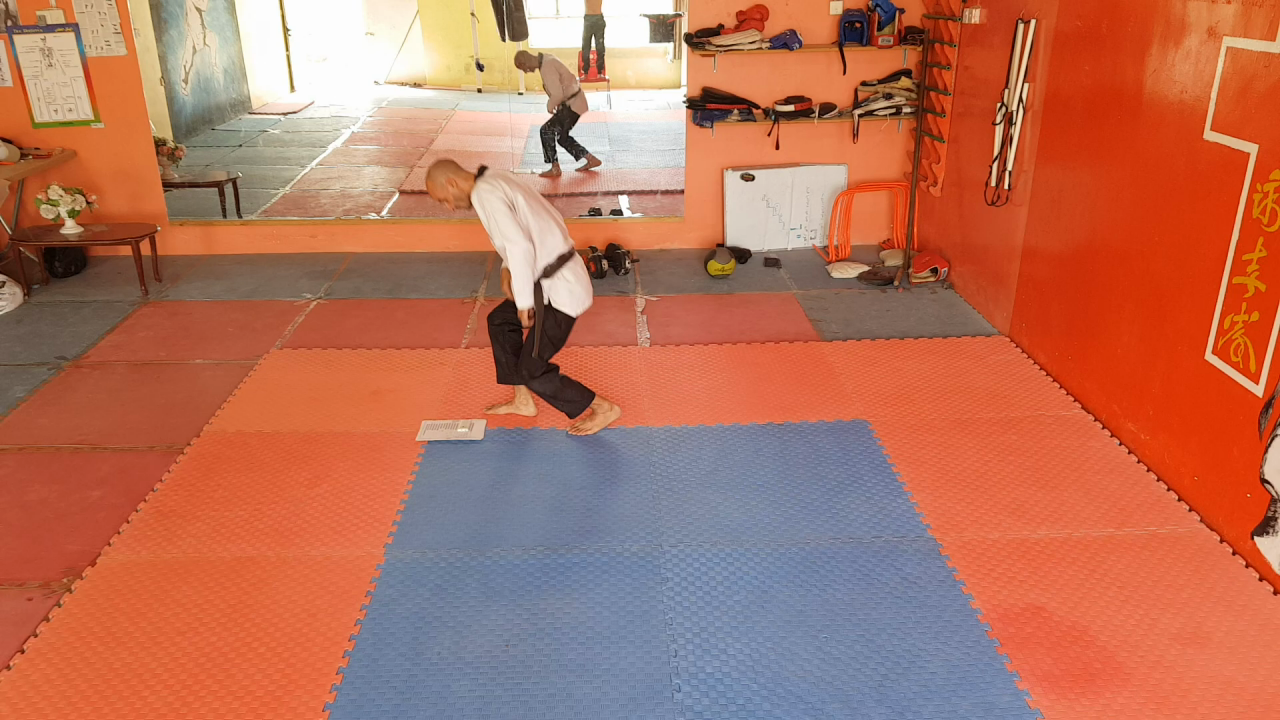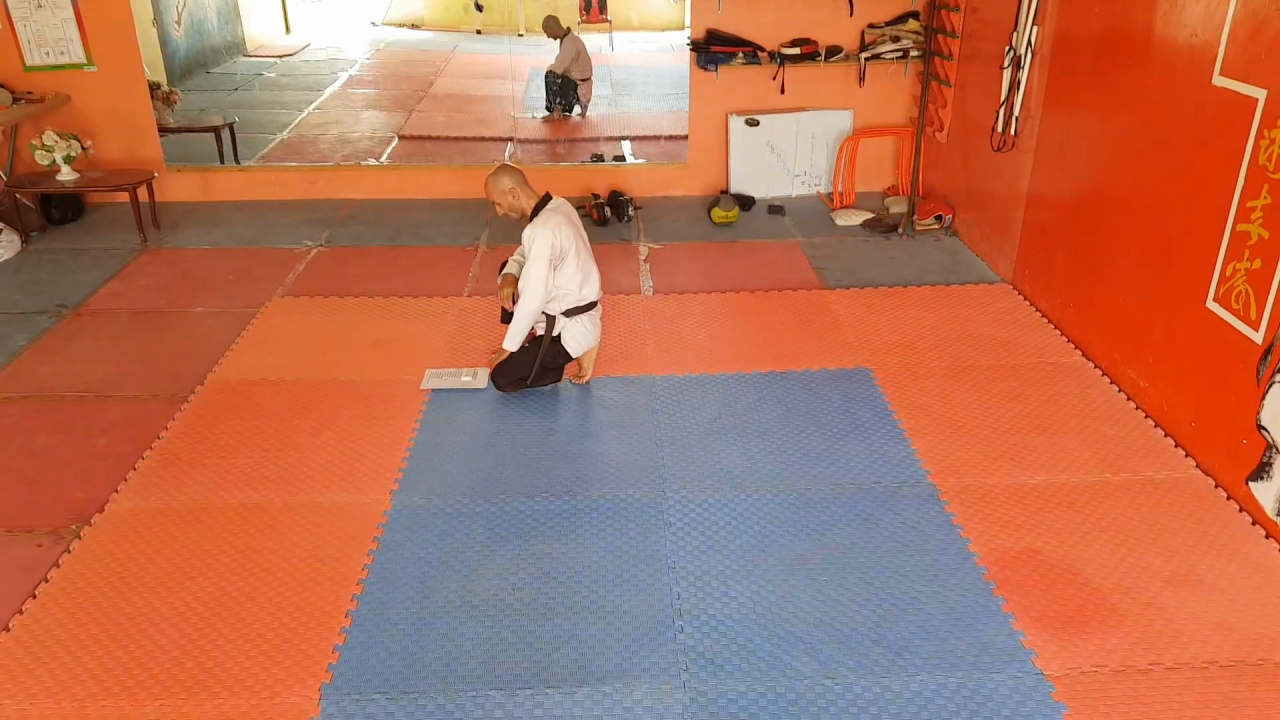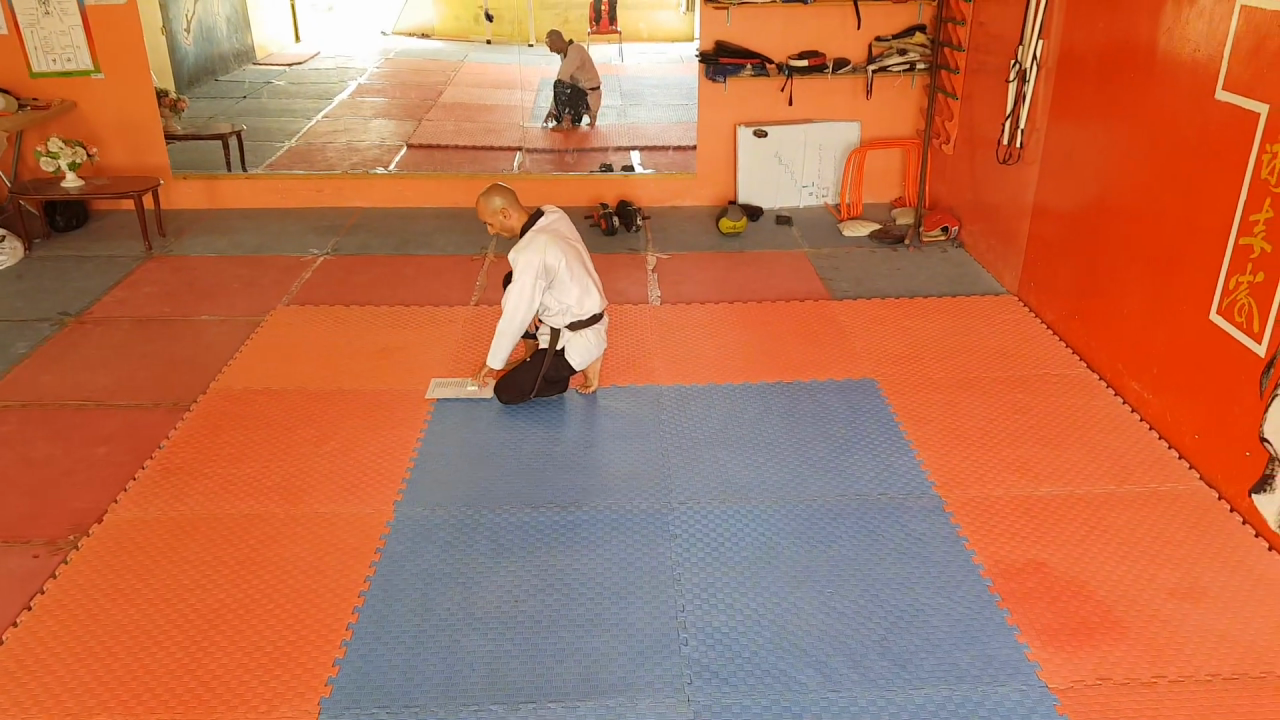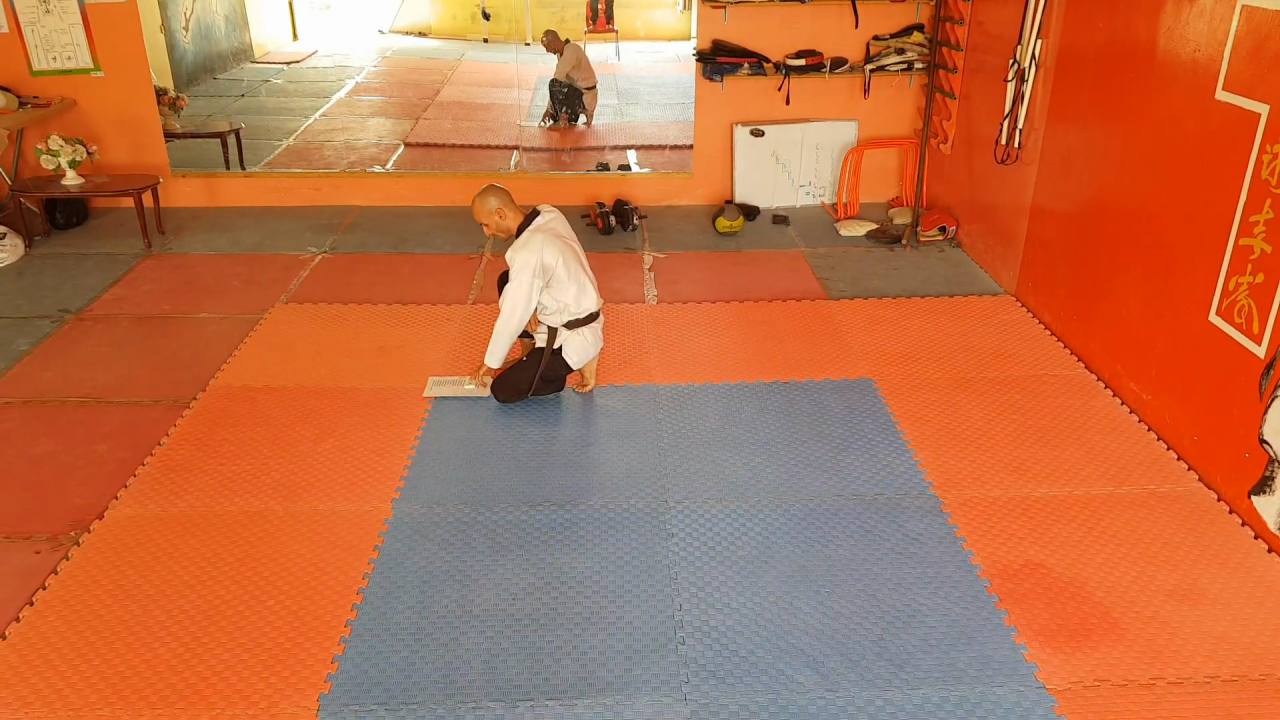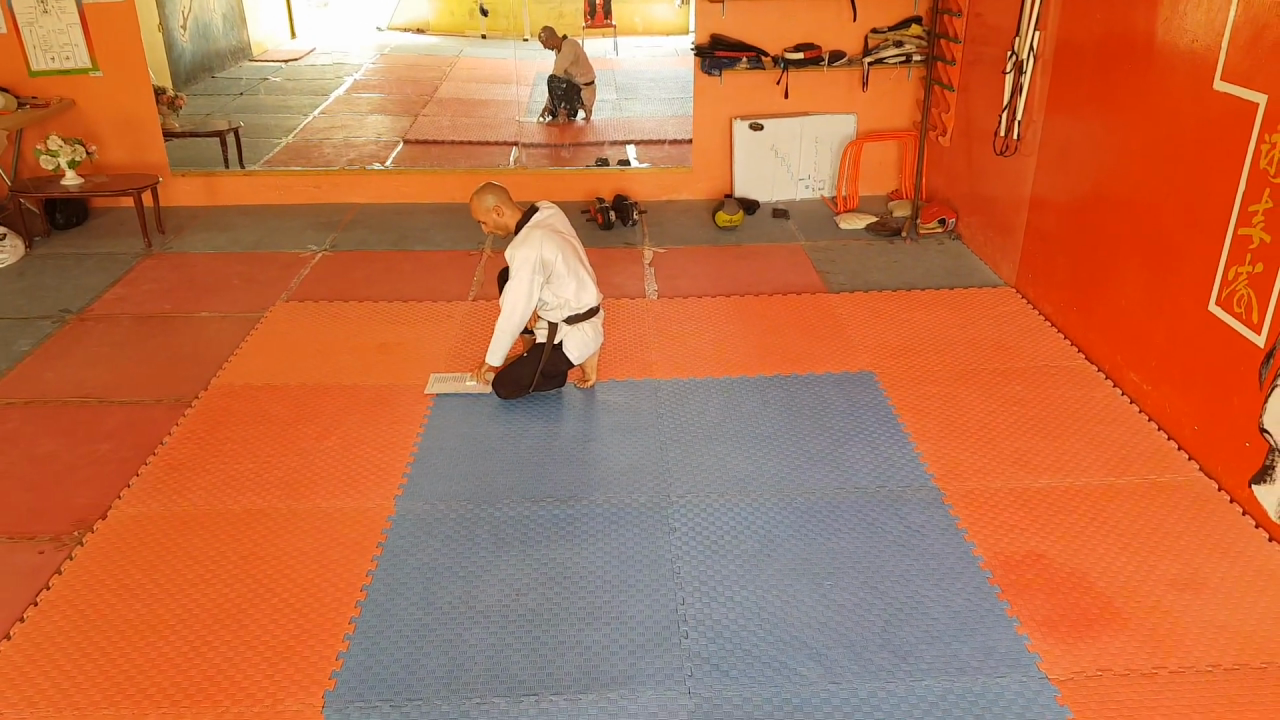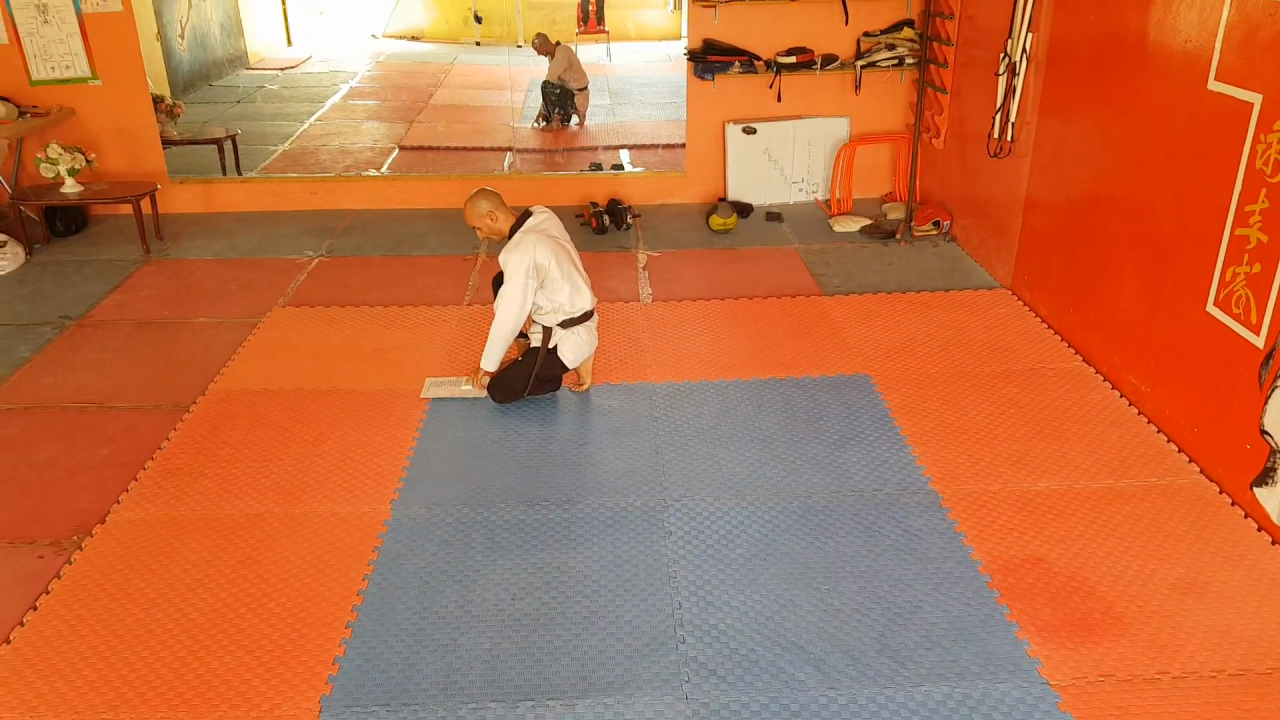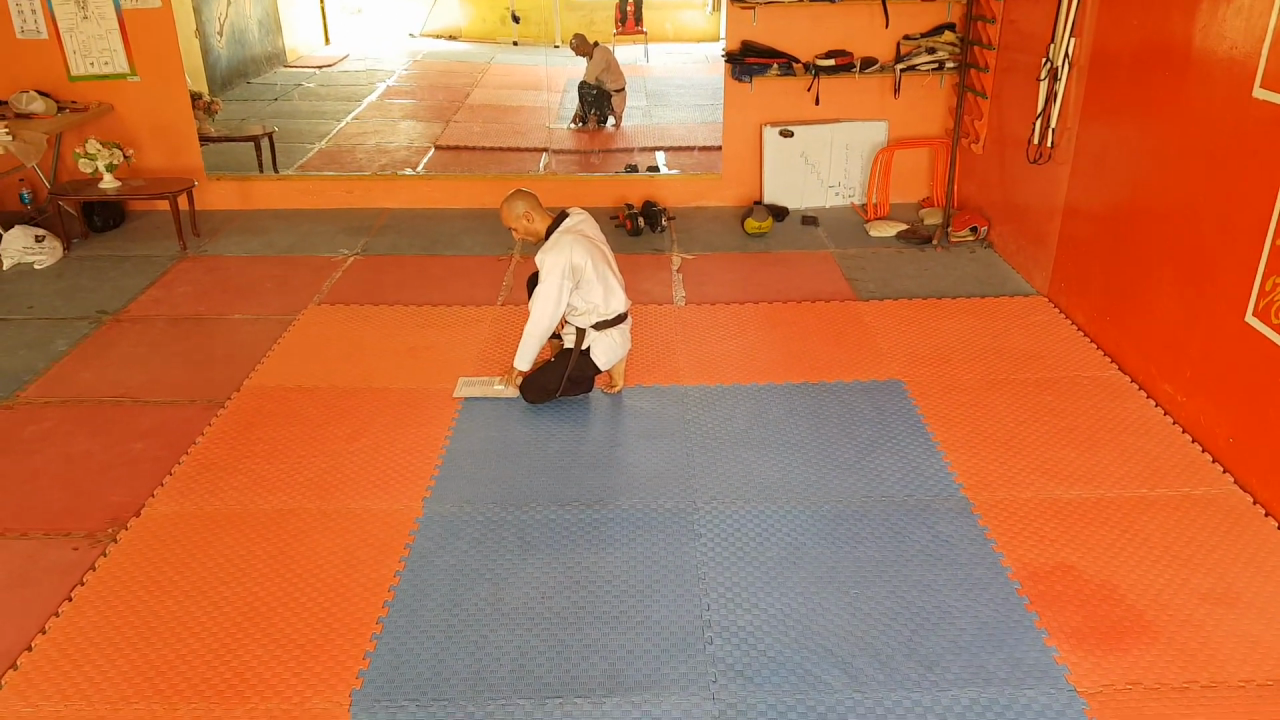
dt=0.7s
person 1, frame 1
left shoulder: (485, 194)
right shoulder: (496, 182)
left elbow: (520, 247)
left wrist: (524, 302)
right wrist: (509, 267)
left hip: (560, 288)
right hip: (559, 278)
left knee: (530, 370)
right knee: (499, 321)
left ankle: (600, 408)
right ankle: (523, 400)
person 1, frame 2
left shoulder: (542, 230)
right shoulder: (558, 206)
left elbow: (533, 299)
right elbow: (528, 252)
left wrist: (509, 346)
right wrist: (509, 275)
left hip: (571, 328)
right hip: (576, 309)
left knee: (502, 378)
right knee: (510, 272)
left ankle: (578, 351)
right ankle: (531, 343)
person 1, frame 3
left shoulder: (530, 253)
right shoulder: (553, 214)
left elbow: (514, 317)
left wrist: (492, 363)
right wrist: (529, 304)
left hip: (577, 340)
right hip: (586, 311)
left knee: (506, 392)
right knee: (513, 284)
left ankle: (582, 362)
right ankle: (534, 357)
person 1, frame 4
left shoulder: (528, 252)
right shoulder: (548, 214)
left elbow: (512, 317)
left wrist: (490, 362)
right wrist: (529, 306)
left hip: (575, 339)
right hip: (578, 311)
left knee: (503, 391)
right knee: (507, 282)
left ankle: (578, 361)
right ankle: (530, 355)
person 1, frame 5
left shoulder: (527, 249)
right shoulder: (547, 210)
left elbow: (513, 315)
left wrist: (491, 360)
right wrist: (530, 303)
left hip: (574, 334)
right hip: (578, 305)
left knee: (504, 387)
right knee: (507, 278)
left ankle: (580, 356)
right ankle: (532, 351)
person 1, frame 6
left shoulder: (521, 253)
right shoulder: (542, 215)
left elbow: (507, 320)
left wrist: (486, 366)
right wrist: (523, 307)
left hip: (569, 337)
right hip: (573, 310)
left knee: (499, 391)
right knee: (502, 283)
left ankle: (573, 359)
right ankle: (527, 356)
person 1, frame 7
left shoulder: (557, 254)
right shoulder: (578, 217)
left elbow: (541, 320)
left wrist: (519, 366)
right wrist: (557, 307)
left hip: (601, 340)
right hip: (607, 312)
left knee: (531, 391)
right knee: (536, 283)
left ankle: (608, 361)
right ankle: (560, 357)
